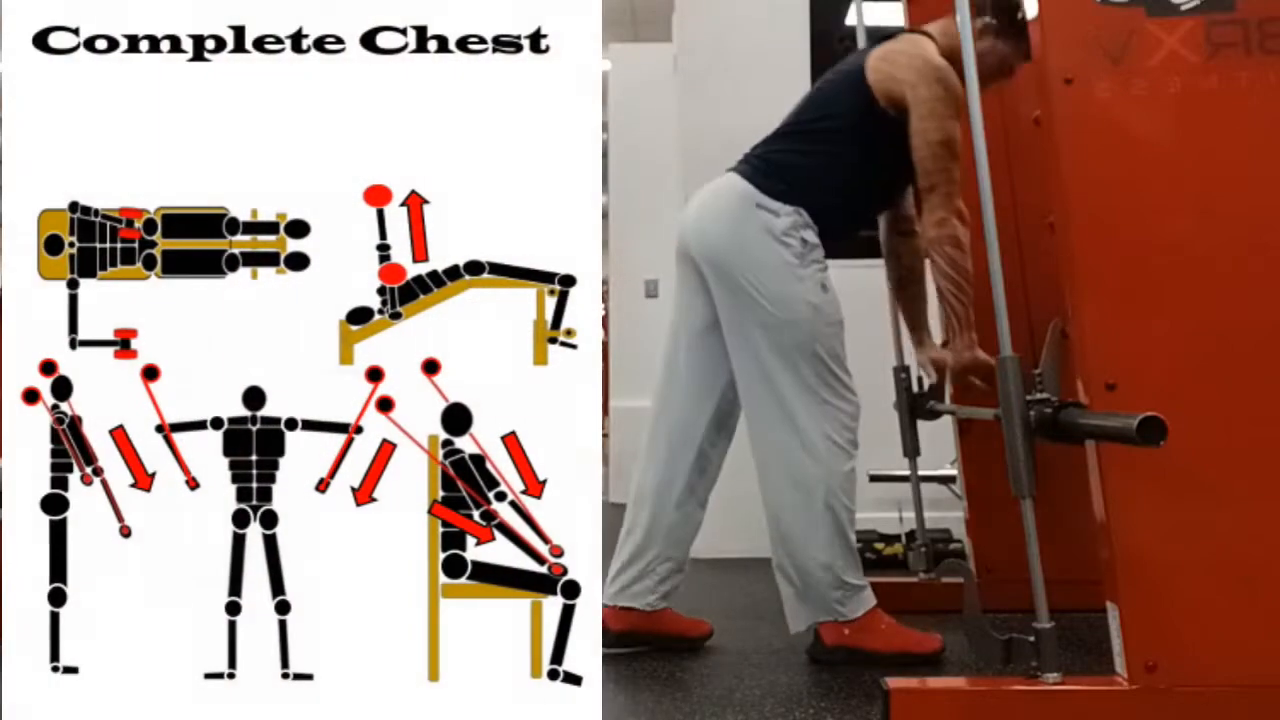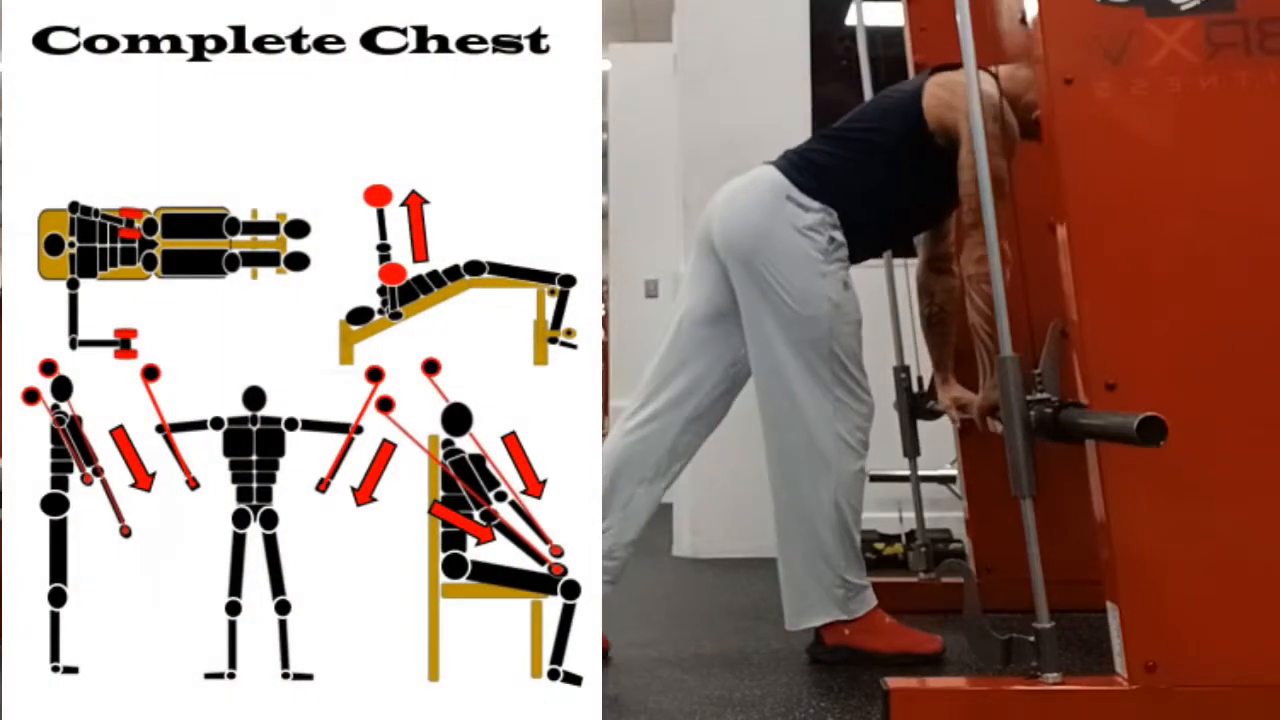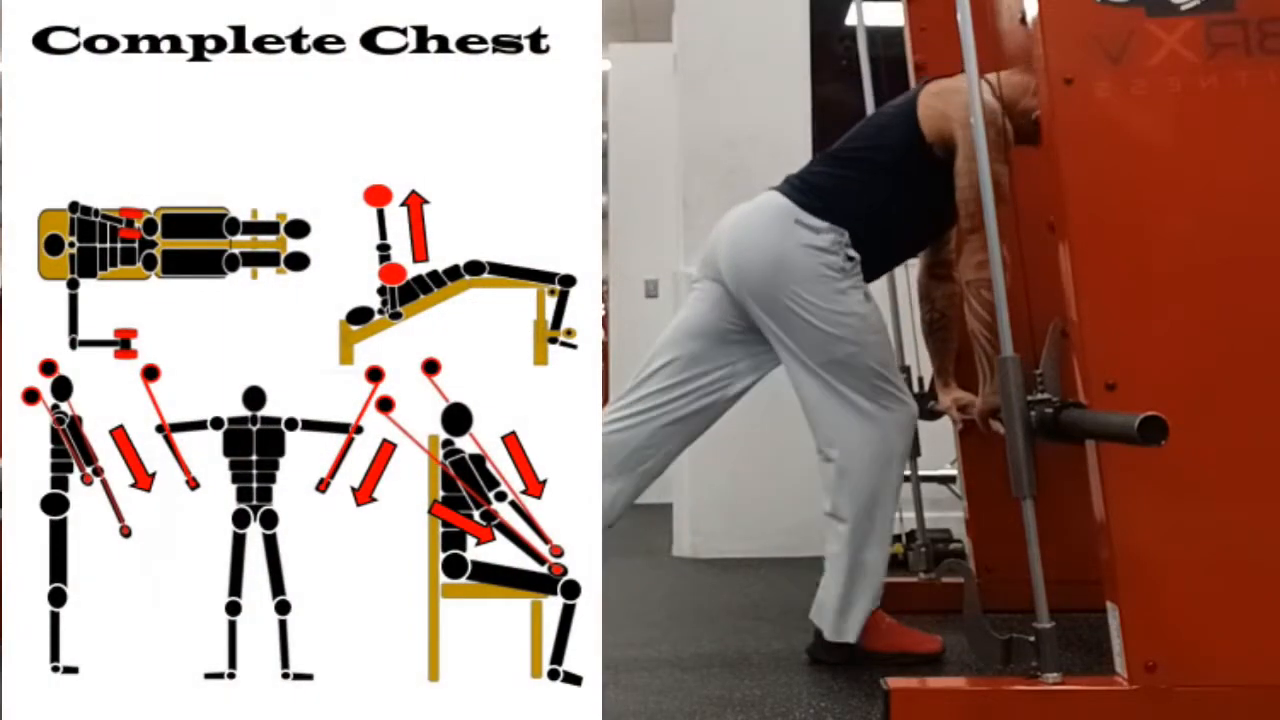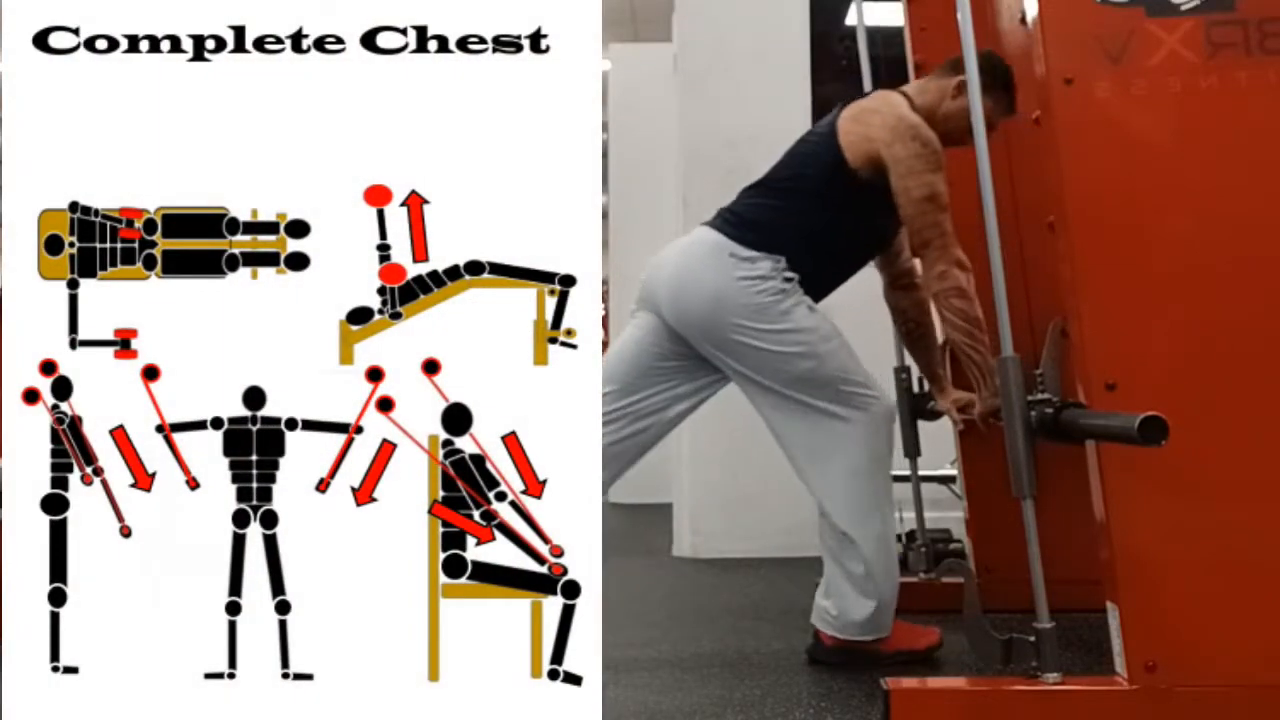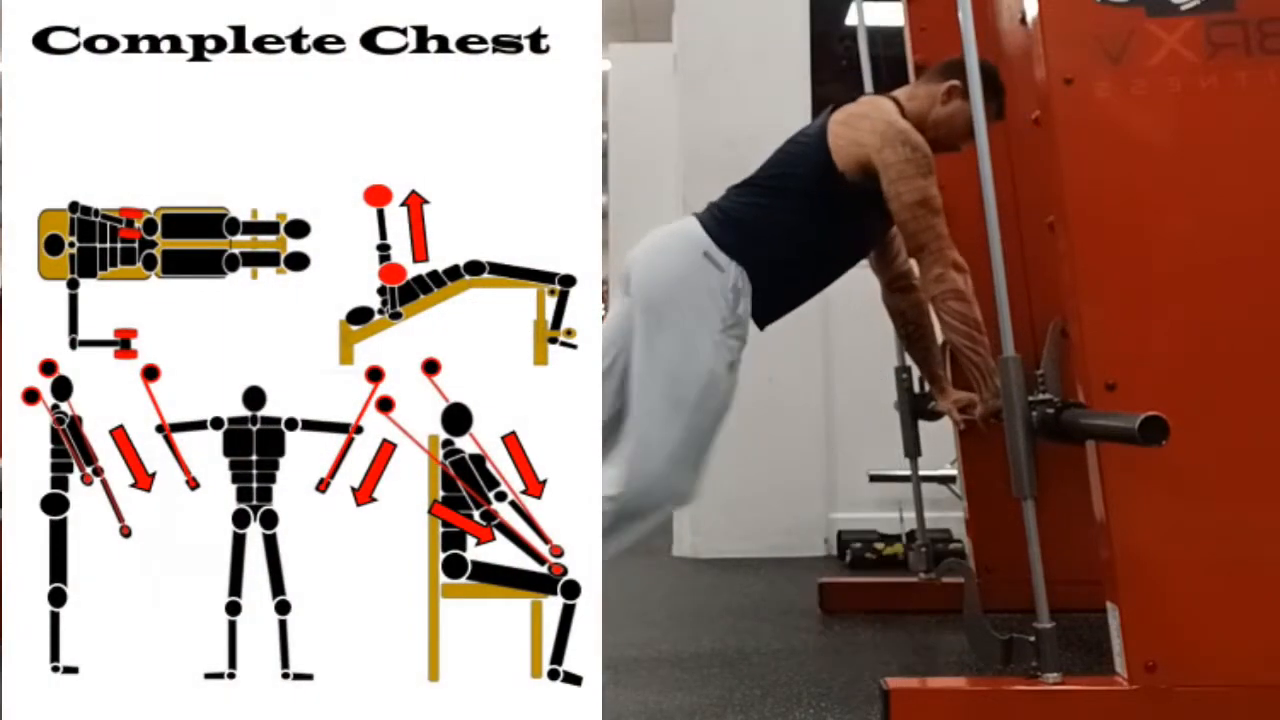
dt=0.4s
person 1, frame 1
left shoulder: (899, 67)
right shoulder: (927, 70)
left elbow: (903, 226)
right elbow: (943, 217)
left wrist: (922, 342)
right wrist: (965, 342)
left hip: (718, 216)
right hip: (762, 229)
left knee: (690, 422)
right knee: (816, 422)
left ankle: (633, 597)
right ankle: (842, 616)
person 1, frame 2
left shoulder: (953, 106)
right shoulder: (987, 110)
left elbow: (940, 265)
right elbow: (980, 258)
left wrist: (943, 377)
right wrist: (994, 381)
left hip: (746, 209)
right hip: (787, 224)
left knee: (669, 408)
right knee: (829, 422)
right ankle: (843, 617)
person 1, frame 3
left shoulder: (947, 113)
right shoulder: (982, 112)
left elbow: (941, 270)
right elbow: (979, 261)
left wrist: (945, 383)
right wrist: (996, 385)
left hip: (753, 236)
right hip: (797, 248)
left knee: (641, 420)
right knee: (879, 421)
right ankle: (847, 624)
person 1, frame 4
left shoulder: (878, 130)
right shoulder: (904, 129)
left elbow: (904, 279)
right elbow: (945, 269)
left wrist: (941, 386)
right wrist: (991, 387)
left hip: (688, 271)
right hip: (737, 278)
left knee: (597, 436)
right knee: (858, 419)
right ankle: (857, 624)
person 1, frame 5
left shoulder: (871, 133)
right shoulder: (894, 135)
left elbow: (899, 281)
right elbow: (940, 274)
left wrist: (941, 389)
right wrist: (994, 395)
left hip: (683, 264)
right hip: (704, 274)
right knee: (656, 472)
